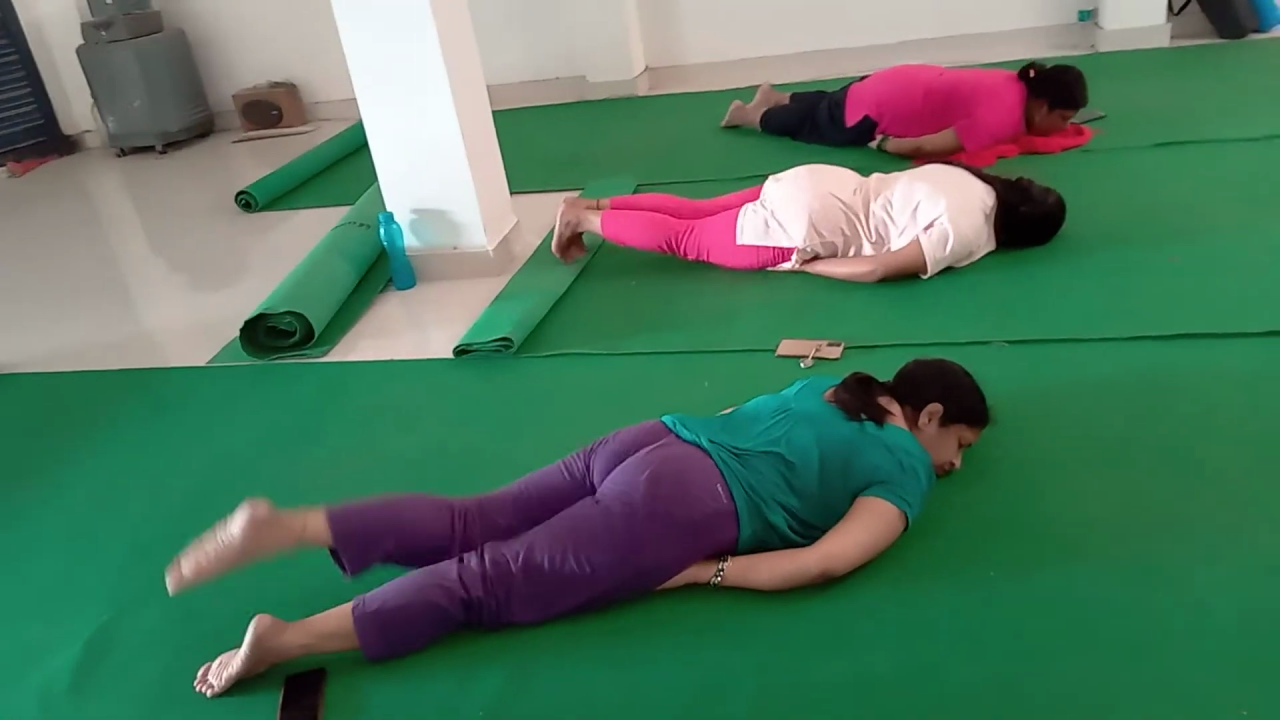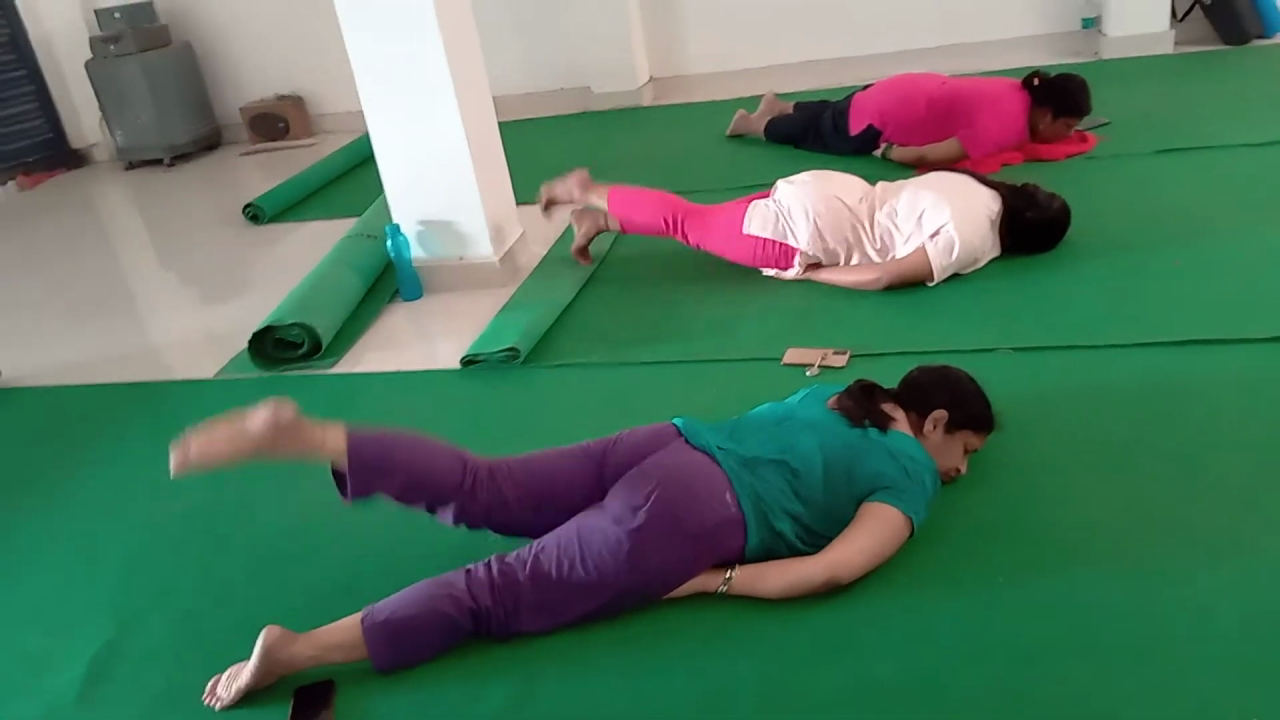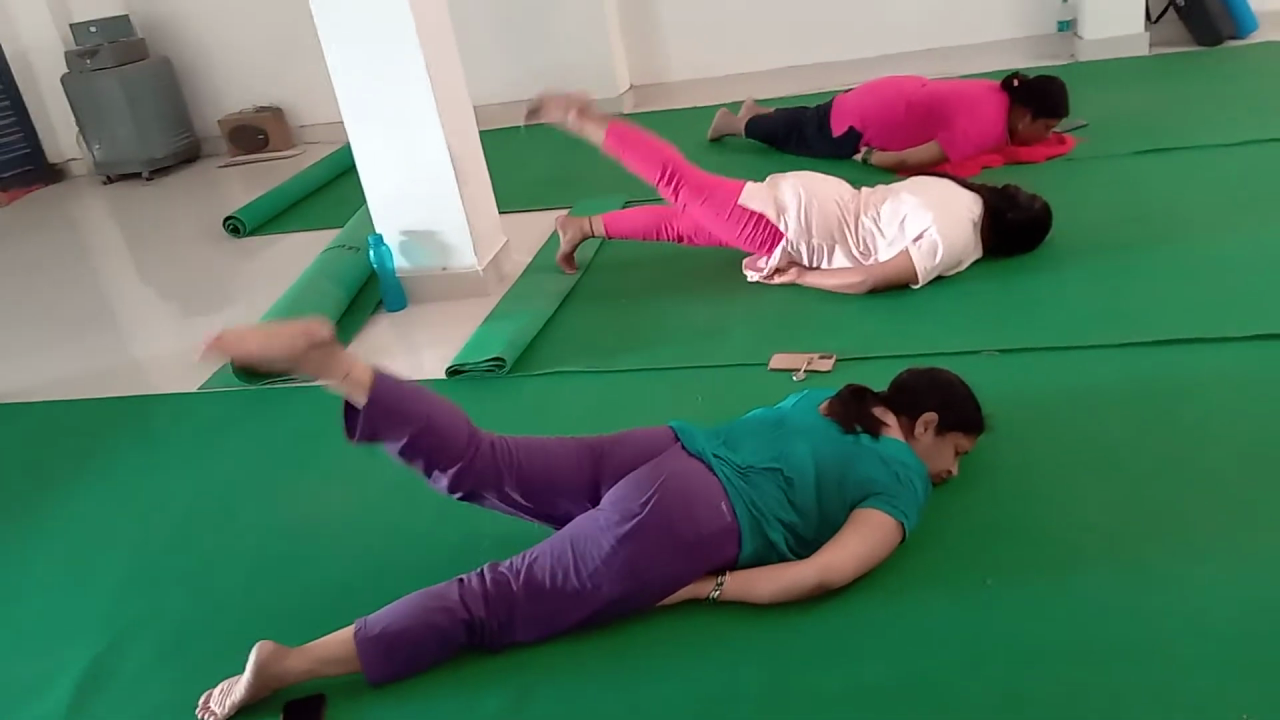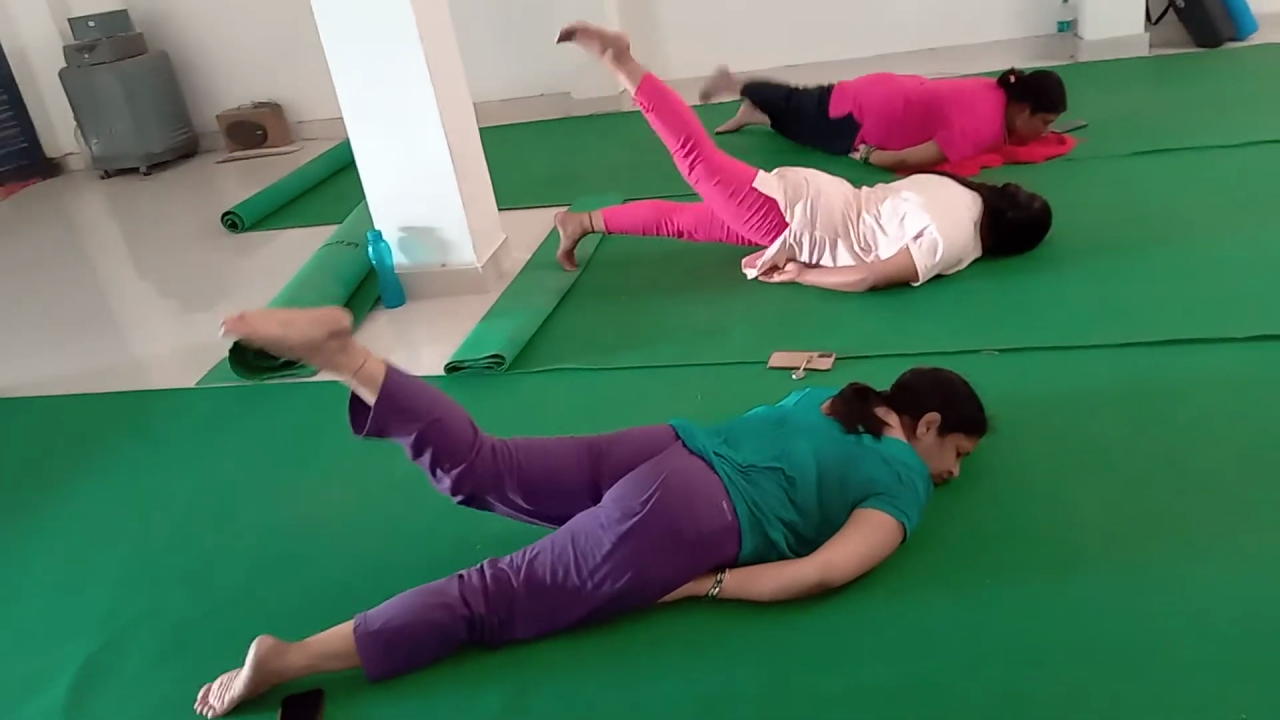
dt=0.2s
person 1, frame 1
left shoulder: (835, 389)
right shoulder: (905, 474)
right elbow: (826, 561)
right wrist: (708, 570)
left hip: (651, 441)
right hip: (678, 509)
left knee: (466, 527)
right knee: (489, 583)
left ankle: (273, 526)
right ankle: (282, 640)
person 1, frame 2
left shoulder: (844, 397)
right shoulder: (910, 481)
right elbow: (833, 568)
right wrist: (713, 580)
left hip: (661, 447)
right hip: (689, 517)
left knee: (467, 491)
right knee: (500, 593)
left ankle: (288, 430)
right ankle: (290, 651)
person 1, frame 3
left shoulder: (836, 401)
right shoulder: (902, 485)
right elbow: (825, 573)
right wrist: (707, 586)
left hip: (655, 449)
right hip: (682, 524)
left knee: (469, 465)
right knee: (492, 604)
left ankle: (321, 354)
person 1, frame 4
left shoulder: (833, 397)
right shoulder: (903, 486)
right elbow: (827, 572)
right wrist: (703, 584)
left hip: (657, 446)
right hip: (679, 516)
left knee: (472, 466)
right knee: (490, 601)
left ankle: (333, 342)
person 2, frame 1
left shoulder: (972, 181)
right shoulder: (966, 234)
right elbow: (880, 269)
right wrist: (811, 265)
left hip: (819, 185)
right hip: (807, 226)
left knee: (695, 211)
right knee: (687, 238)
left ankle: (593, 205)
right ankle: (585, 218)
person 2, frame 2
left shoulder: (978, 189)
right shoulder: (972, 242)
right elbow: (889, 276)
right wrist: (817, 278)
left hip: (828, 194)
right hip: (811, 233)
left knee: (696, 222)
right knee: (690, 222)
left ankle: (598, 216)
right ankle: (586, 192)
person 2, frame 3
left shoulder: (960, 195)
right shoulder: (952, 246)
right elbow: (871, 279)
right wrist: (803, 276)
left hip: (816, 198)
right hip: (793, 225)
left knee: (683, 223)
right knee: (680, 184)
left ankle: (584, 226)
right ankle: (578, 118)
person 2, frame 4
left shoulder: (958, 189)
right shoulder: (953, 244)
right elbow: (868, 279)
right wrist: (800, 275)
left hip: (816, 196)
right hip: (798, 216)
left knee: (682, 222)
right knee: (697, 158)
left ankle: (586, 221)
right ankle: (621, 63)
person 3, frame 1
left shoulder: (1019, 84)
right shoulder: (1004, 120)
right elbow: (924, 147)
right wrist: (883, 144)
left hip: (904, 84)
right hip: (876, 110)
left knee: (827, 108)
right knee: (812, 123)
left ankle: (774, 97)
right ankle: (750, 115)
person 3, frame 2
left shoulder: (1023, 92)
right shoulder: (1007, 128)
right elbow: (929, 156)
right wrist: (887, 152)
left hip: (909, 92)
right hip: (881, 118)
left knee: (832, 116)
right knee: (818, 131)
left ankle: (778, 106)
right ankle: (753, 123)
person 3, frame 3
left shoulder: (1003, 94)
right shoulder: (986, 130)
right elbow: (909, 161)
right wrist: (868, 156)
left hip: (892, 96)
right hip: (863, 120)
left knee: (805, 124)
right knee: (798, 131)
left ankle: (752, 116)
right ankle: (736, 122)
person 3, frame 4
left shoulder: (1001, 91)
right shoulder: (984, 130)
right elbow: (908, 160)
right wrist: (868, 154)
left hip: (889, 96)
right hip: (862, 110)
left knee: (803, 117)
right knee: (793, 105)
left ankle: (754, 112)
right ankle: (731, 83)
